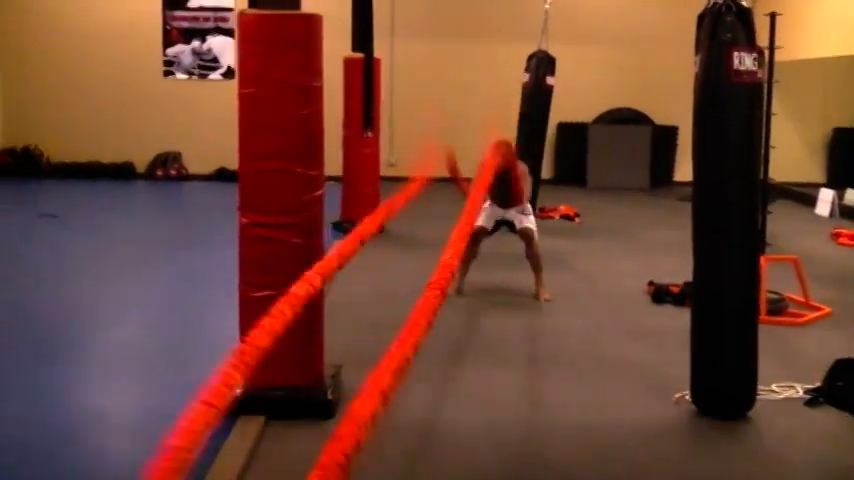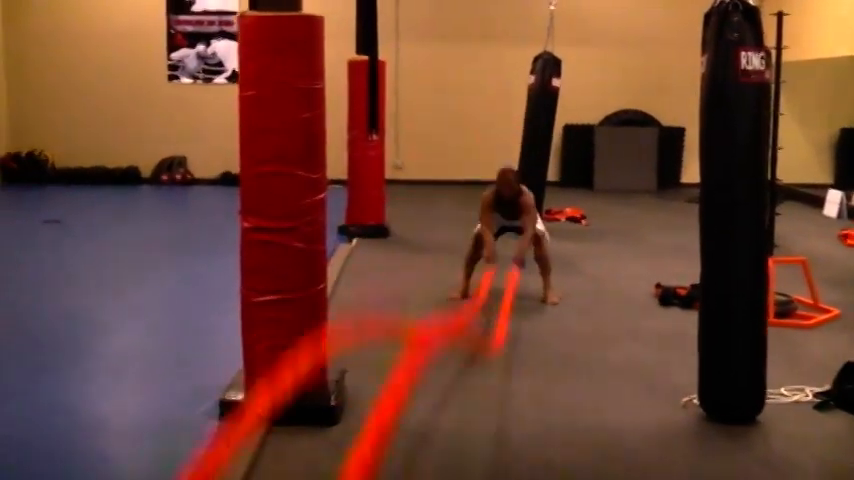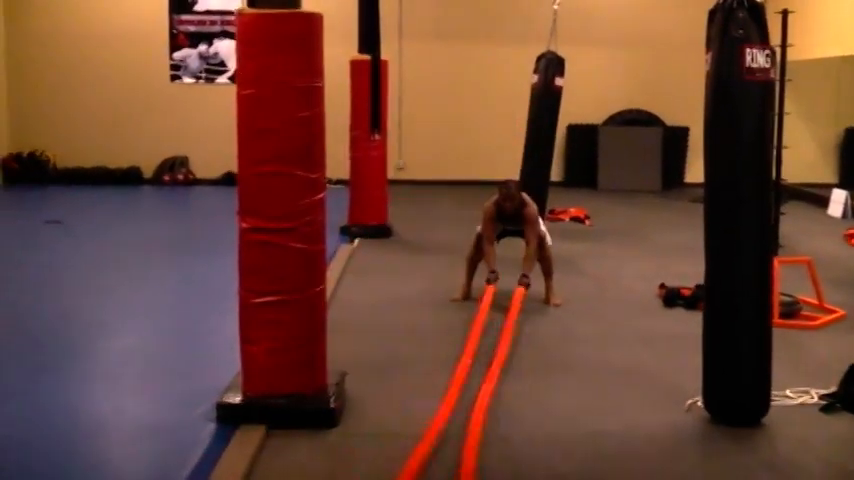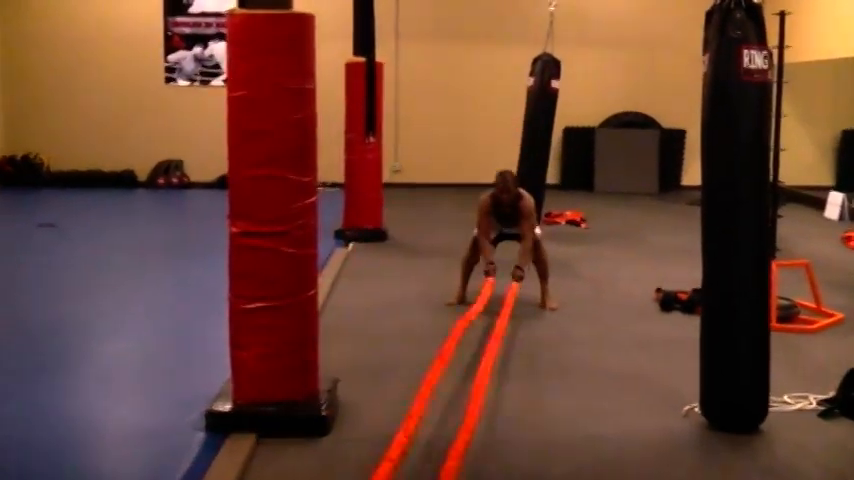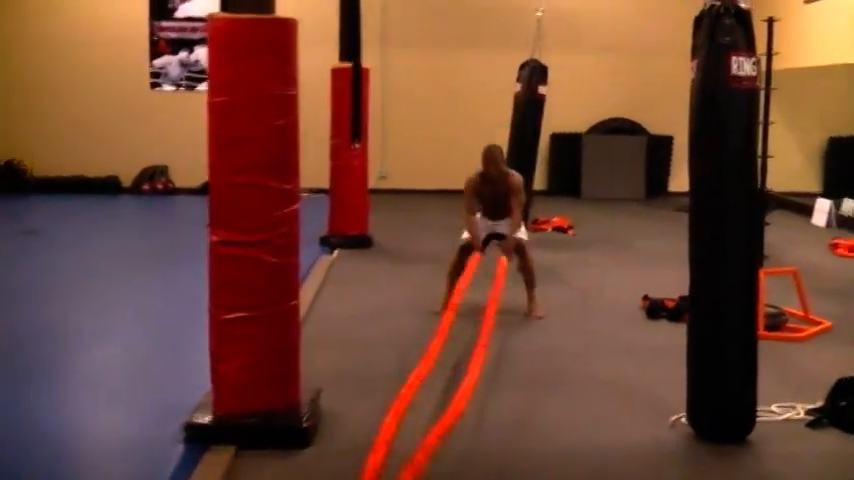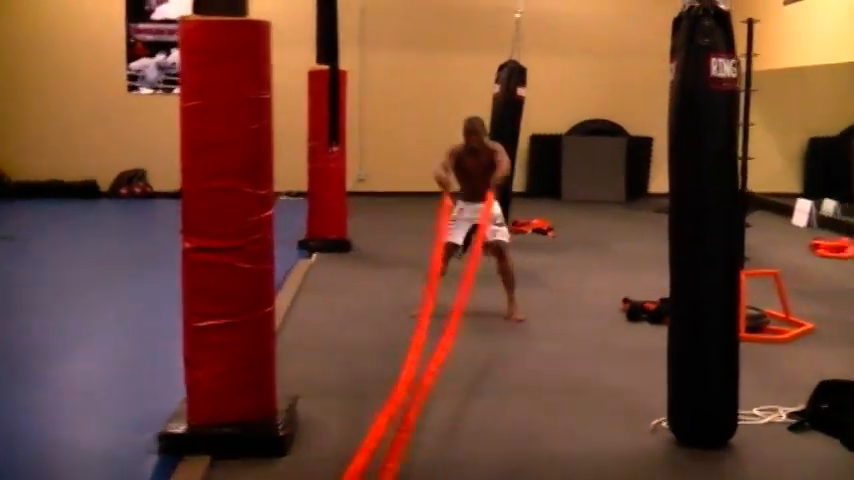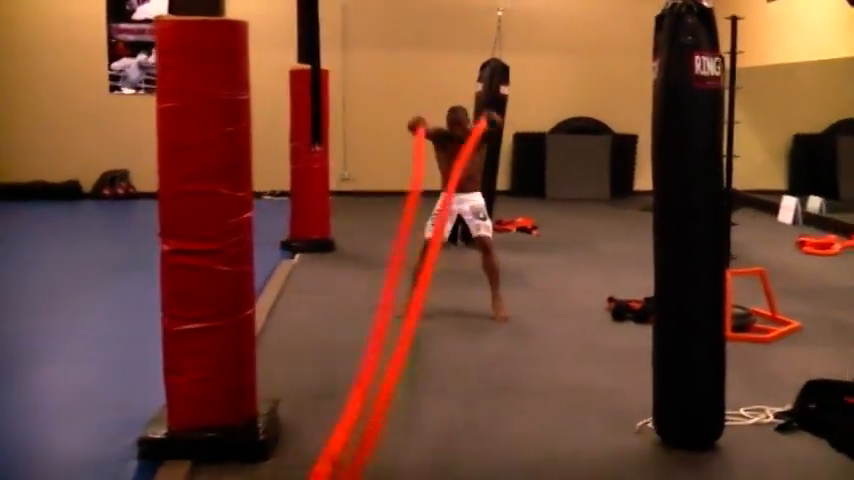
dt=0.1s
person 1, frame 1
left shoulder: (520, 170)
left elbow: (525, 191)
left wrist: (522, 197)
left hip: (517, 207)
right hip: (493, 205)
left knee: (529, 235)
right knee: (475, 233)
left ankle: (540, 286)
right ankle: (459, 281)
person 1, frame 2
left shoulder: (526, 198)
right shoulder: (489, 197)
left elbow: (529, 231)
right elbow: (486, 227)
left wrist: (522, 252)
right wrist: (488, 248)
left hip: (522, 218)
right hip: (499, 217)
left knee: (539, 237)
right knee: (478, 238)
left ankle: (547, 289)
right ankle: (465, 286)
person 1, frame 3
left shoulder: (529, 209)
right shoulder: (490, 208)
left elbow: (532, 244)
right elbow: (488, 243)
left wrist: (526, 274)
right wrist: (492, 271)
left hip: (525, 225)
right hip: (500, 224)
left knee: (541, 239)
right knee: (478, 241)
left ankle: (550, 291)
right ankle: (466, 288)
person 1, frame 4
left shoulder: (526, 202)
right shoulder: (486, 202)
left elbow: (528, 235)
right elbow: (484, 236)
left wrist: (521, 267)
right wrist: (489, 263)
left hip: (520, 227)
right hip: (496, 224)
left knee: (537, 242)
right knee: (475, 243)
left ankle: (546, 295)
right ankle: (461, 292)
person 1, frame 5
left shoulder: (514, 180)
right shoulder: (473, 182)
left elbow: (517, 211)
right elbow: (469, 214)
left wrist: (511, 236)
right wrist: (473, 235)
left hip: (508, 219)
right hip: (483, 219)
left knee: (521, 249)
right knee: (464, 249)
left ankle: (532, 302)
right ankle: (448, 299)
person 1, frame 6
left shoulder: (494, 150)
right shoulder: (456, 152)
left elbow: (505, 165)
right elbow: (442, 169)
left wrist: (497, 179)
right wrist: (444, 180)
left hip: (489, 206)
right hip: (464, 207)
left knee: (501, 251)
right knee: (445, 249)
left ankle: (512, 304)
person 1, frame 7
right shoulder: (440, 136)
left elbow: (497, 123)
right elbow: (416, 129)
left wrist: (490, 119)
right wrist: (417, 124)
left hip: (473, 199)
right hip: (447, 200)
left knee: (486, 245)
right knee: (429, 246)
left ankle: (497, 300)
